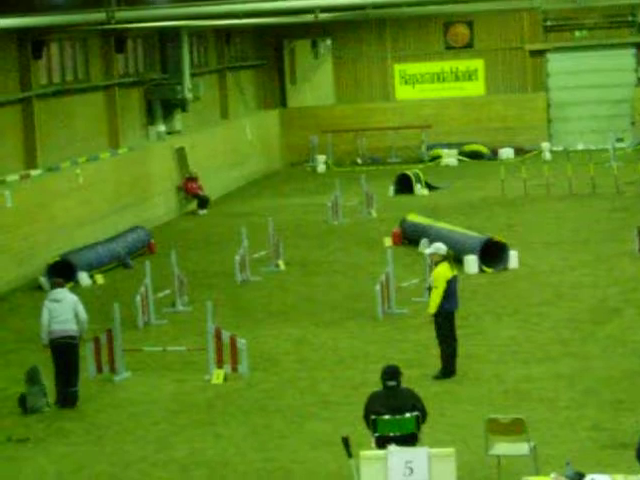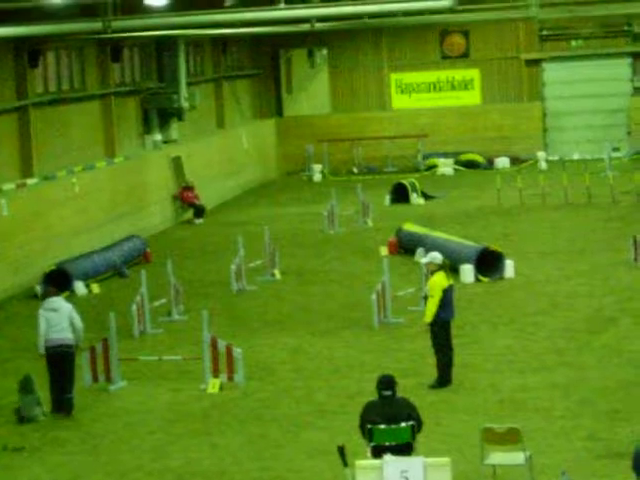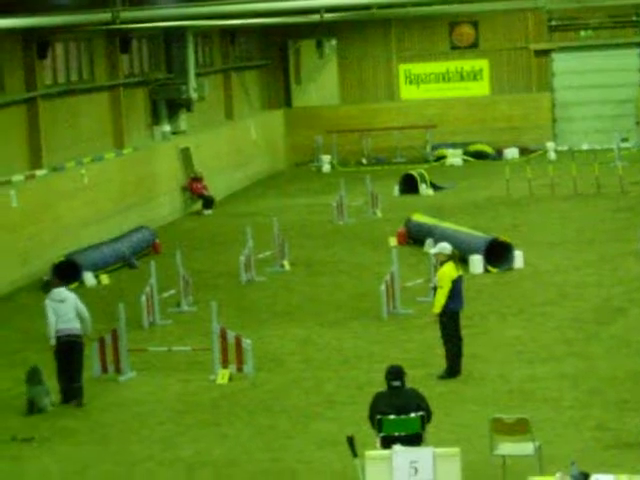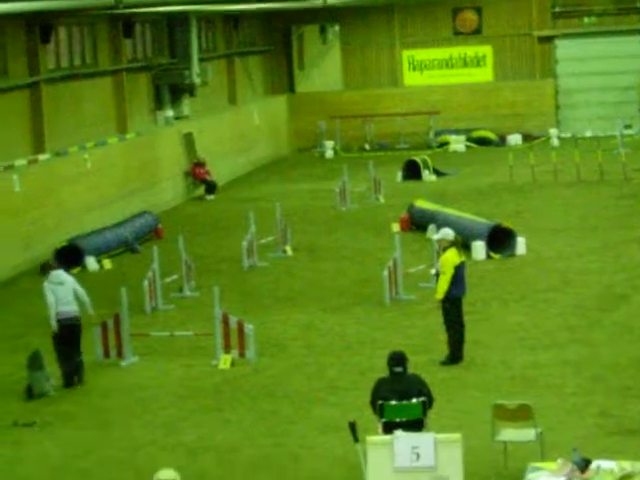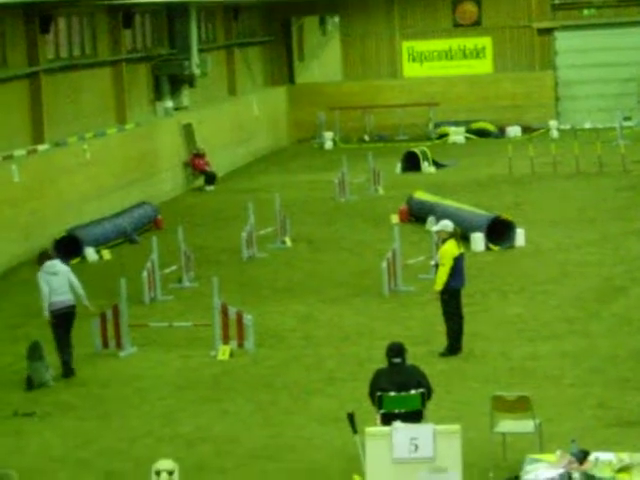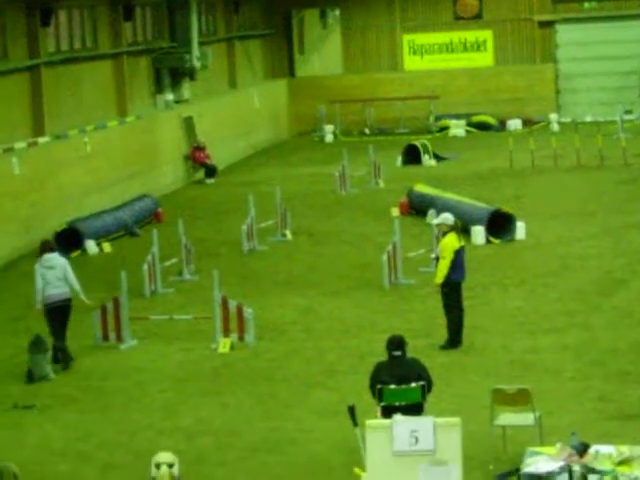
dt=0.2s
person 1, frame 1
left shoulder: (439, 271)
right shoulder: (449, 266)
left elbow: (437, 292)
left wrist: (431, 310)
left hip: (442, 309)
right hip: (450, 307)
left knee: (444, 340)
right knee: (450, 338)
left ankle: (446, 370)
right ankle: (451, 368)
person 1, frame 2
left shoulder: (435, 280)
right shoulder: (445, 276)
left elbow: (433, 302)
left wrist: (427, 319)
left hip: (438, 318)
right hip: (446, 316)
left knee: (440, 349)
right knee: (446, 347)
left ankle: (442, 380)
right ankle: (447, 377)
person 1, frame 3
left shoulder: (445, 271)
right shoulder: (455, 266)
left elbow: (442, 292)
left wrist: (436, 310)
left hip: (447, 309)
right hip: (455, 307)
left knee: (449, 340)
right knee: (456, 338)
left ankle: (451, 370)
right ankle: (456, 368)
person 1, frame 4
left shoulder: (447, 257)
right shoulder: (457, 252)
left elbow: (445, 278)
left wrist: (439, 296)
left hip: (450, 295)
right hip: (458, 293)
left knee: (451, 325)
right knee: (458, 324)
left ankle: (454, 356)
right ankle: (458, 354)
person 1, frame 5
left shoulder: (447, 248)
right shoulder: (456, 244)
left elbow: (444, 270)
left wrist: (438, 287)
left hip: (449, 286)
right hip: (457, 284)
left knee: (450, 317)
right knee: (457, 315)
left ankle: (452, 348)
right ankle: (457, 345)
person 1, frame 6
left shoulder: (447, 241)
right shoulder: (457, 237)
left elbow: (444, 263)
left wrist: (438, 280)
left hip: (449, 280)
right hip: (457, 278)
left knee: (451, 310)
right knee: (457, 308)
left ankle: (453, 341)
right ankle: (457, 338)
person 2, frame 1
left shoulder: (48, 301)
right shoulder: (73, 298)
left elbow: (44, 322)
right elbow: (83, 317)
left wrist: (44, 340)
right wrist: (82, 333)
left hip: (55, 337)
right hip: (71, 336)
left knee: (59, 370)
right knee: (72, 370)
left ankle: (61, 399)
right ankle: (71, 400)
person 2, frame 2
left shoulder: (43, 310)
right shoulder: (67, 306)
left elbow: (42, 331)
right elbow: (79, 326)
left wrist: (41, 349)
right wrist: (78, 342)
left hip: (51, 346)
right hip: (67, 344)
left knee: (54, 378)
right knee: (67, 378)
left ankle: (56, 407)
right ankle: (67, 407)
person 2, frame 3
left shoulder: (49, 301)
right shoulder: (71, 296)
left elbow: (51, 321)
right elbow: (85, 314)
left wrist: (52, 340)
right wrist: (88, 330)
left hip: (60, 336)
right hip: (75, 334)
left knee: (62, 368)
right knee: (76, 368)
left ankle: (66, 397)
right ankle: (78, 396)
person 2, frame 4
left shoulder: (47, 283)
right shoulder: (69, 278)
left elbow: (51, 303)
right elbow: (82, 294)
left wrist: (53, 323)
right wrist: (90, 309)
left hip: (60, 318)
right hip: (74, 316)
left knee: (62, 351)
right knee: (75, 349)
left ankle: (69, 380)
right ankle: (78, 374)
person 2, frame 5
left shoulder: (42, 273)
right shoulder: (64, 267)
left elbow: (45, 293)
right elbow: (76, 285)
left wrist: (46, 312)
right wrist: (85, 300)
left hip: (55, 308)
right hip: (70, 305)
left knee: (61, 340)
right knee: (66, 336)
left ankle: (67, 369)
right ankle: (68, 367)
person 2, frame 6
left shoulder: (39, 265)
right shoulder: (62, 261)
left elbow: (39, 286)
right elbow: (71, 279)
left wrist: (39, 303)
right wrist: (81, 295)
left hip: (50, 301)
right hip: (65, 299)
left knee: (56, 332)
right knee: (61, 330)
left ankle: (66, 357)
right ankle: (57, 357)
